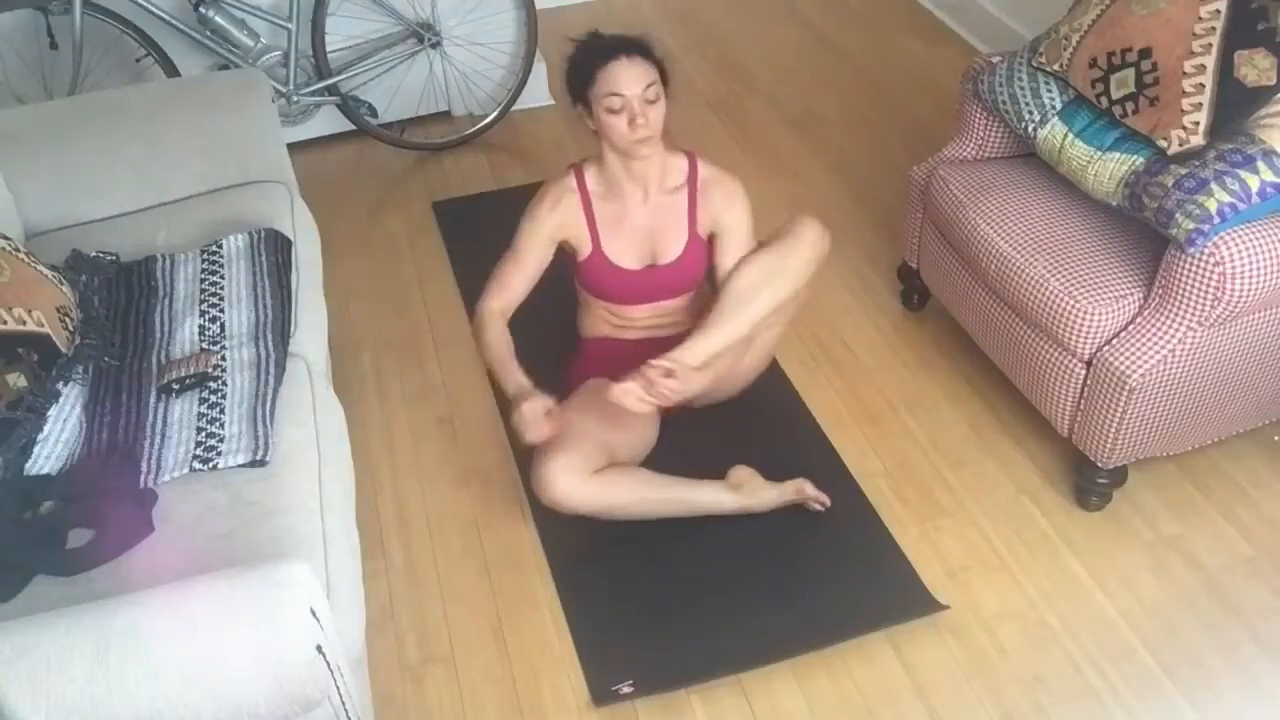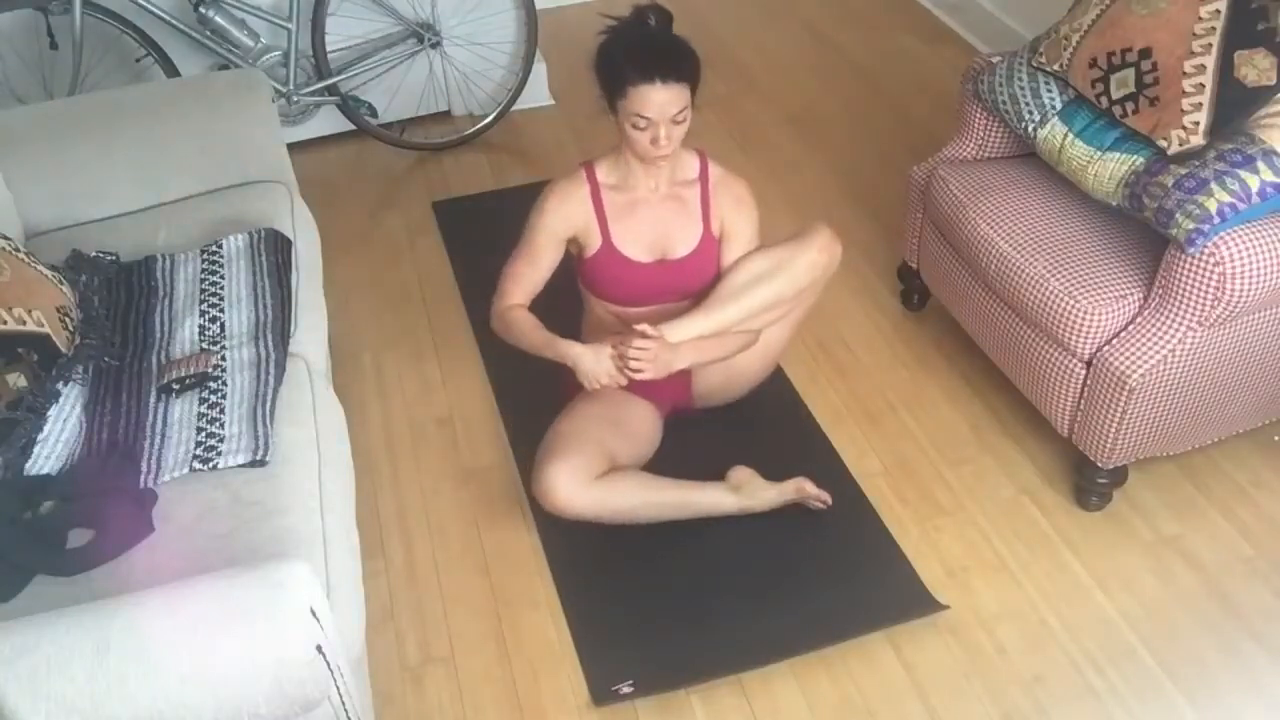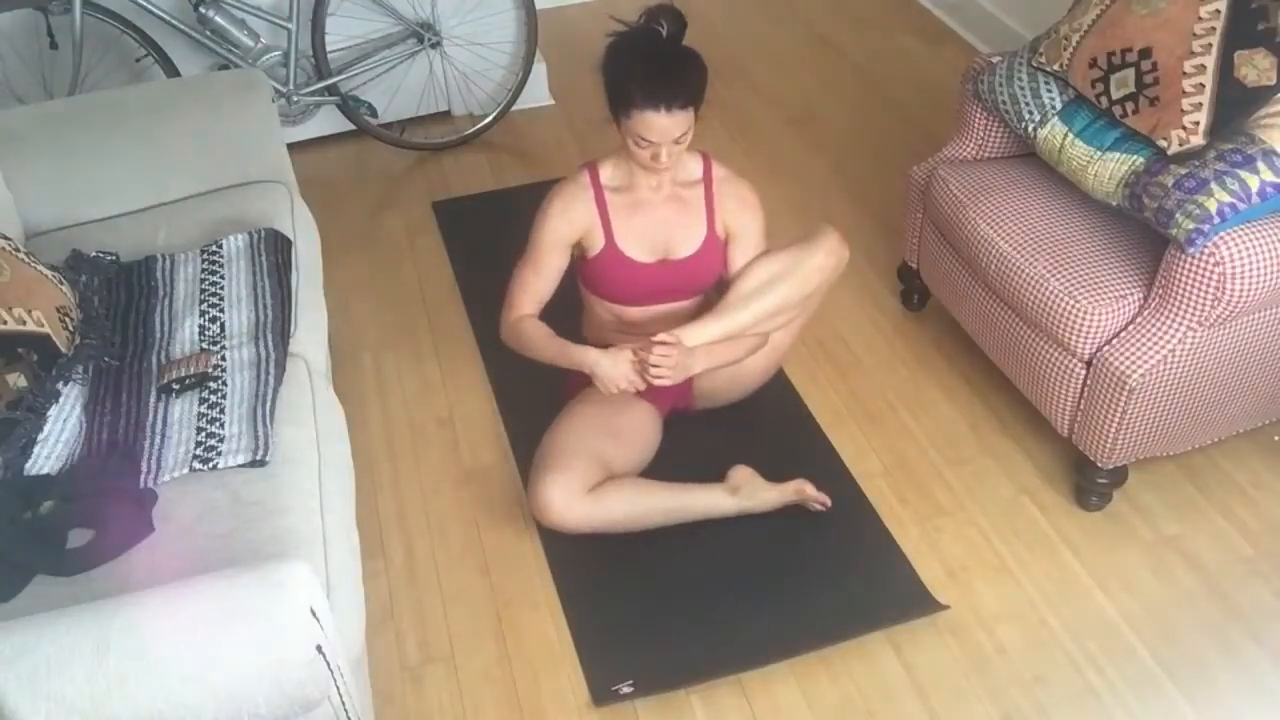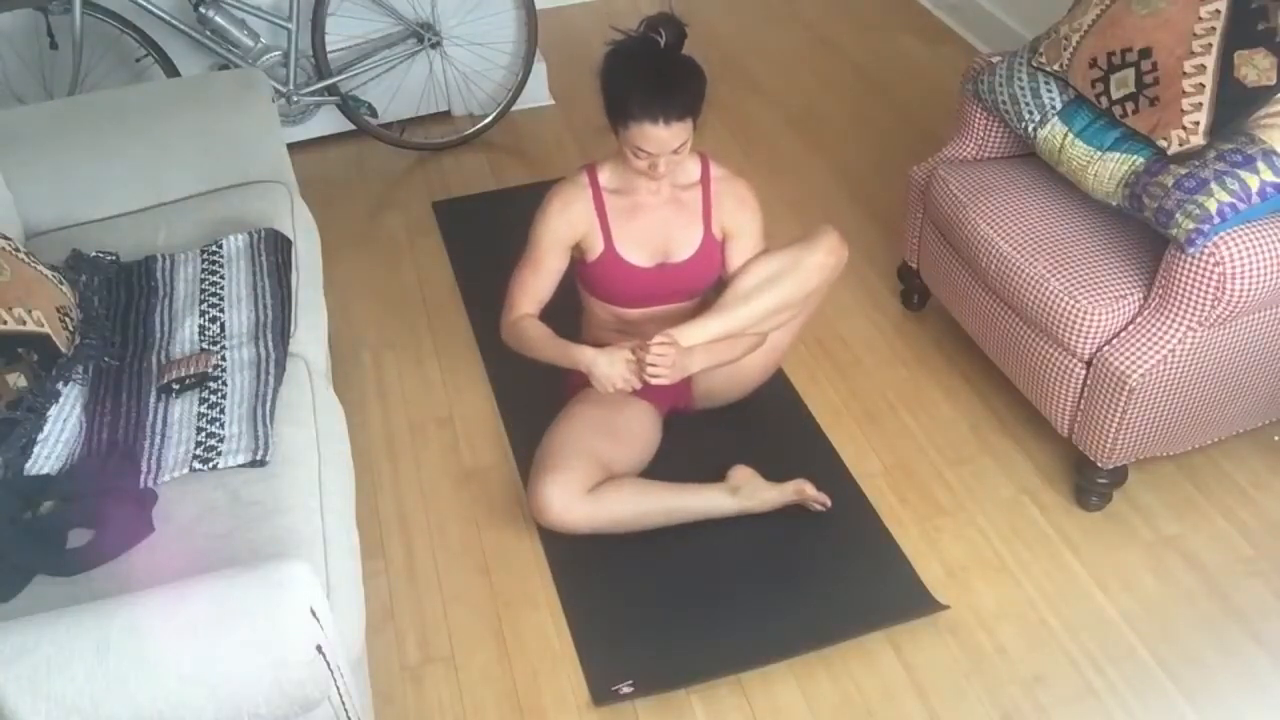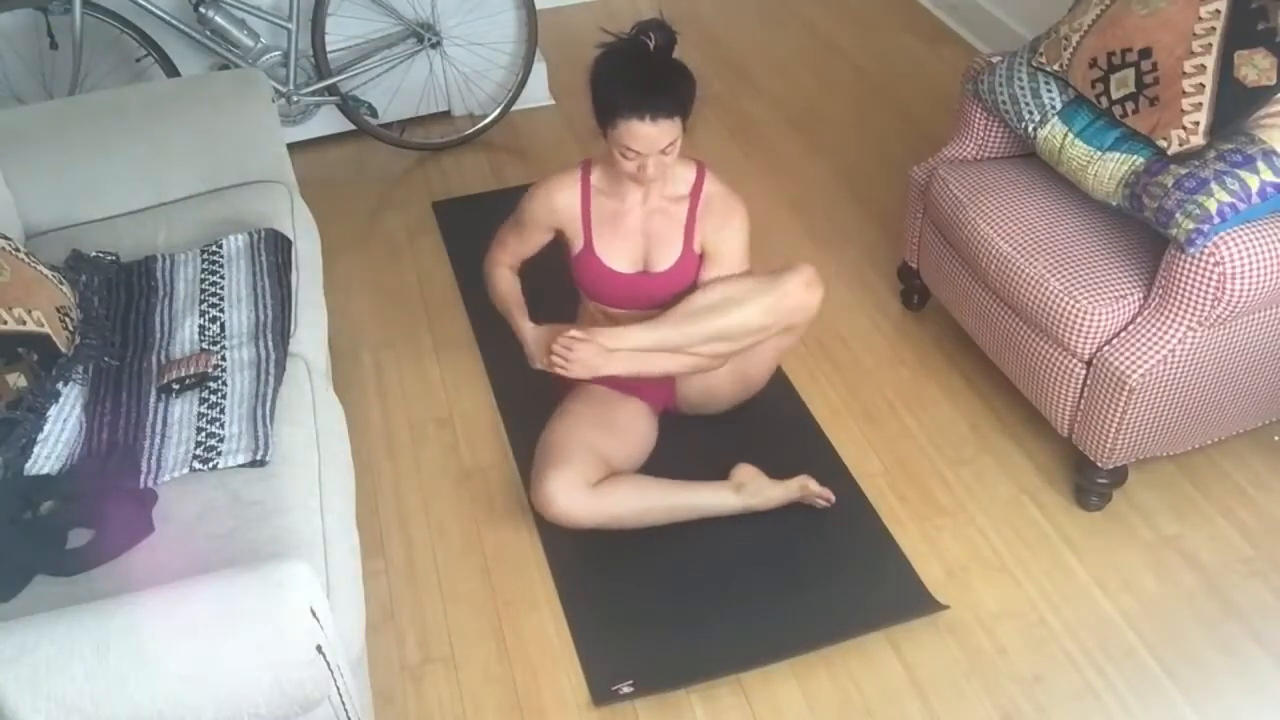
dt=1s
person 1, frame 1
left shoulder: (717, 191)
right shoulder: (563, 204)
left elbow: (740, 307)
right elbow: (490, 311)
left wrist: (680, 370)
right wrist: (520, 391)
left hip: (701, 365)
right hip: (614, 373)
left knee: (807, 236)
right knee: (557, 481)
left ankle: (673, 370)
right ankle: (737, 496)
person 1, frame 2
left shoulder: (727, 194)
right shoulder: (571, 200)
left elbow: (745, 324)
right elbow: (506, 310)
left wrist: (672, 349)
right wrist: (573, 353)
left hip: (705, 367)
right hip: (621, 385)
left knee: (820, 246)
right knee: (559, 487)
left ankle: (666, 340)
right ankle: (738, 497)
person 1, frame 3
left shoulder: (731, 195)
right shoulder: (574, 202)
left elbow: (754, 326)
right elbow: (516, 322)
left wrist: (689, 354)
right wrist: (592, 359)
left hip: (707, 370)
right hip: (620, 382)
left knee: (827, 250)
right knee: (555, 502)
left ankle: (681, 350)
right ankle: (736, 496)
person 1, frame 4
left shoulder: (729, 195)
right shoulder: (573, 204)
left elbow: (751, 325)
right elbow: (516, 322)
left wrist: (685, 354)
right wrist: (587, 358)
left hip: (706, 370)
right hip: (618, 382)
left knee: (826, 248)
right knee: (554, 502)
left ankle: (677, 344)
right ankle: (736, 495)
person 1, frame 5
left shoulder: (720, 210)
right shoulder: (561, 197)
left elbow: (717, 347)
right elbow: (499, 263)
left wrist: (606, 350)
right wrist: (527, 331)
left hip: (699, 376)
right hip: (614, 387)
left knee: (802, 289)
right knee: (557, 496)
left ankle: (604, 340)
right ankle: (740, 495)
